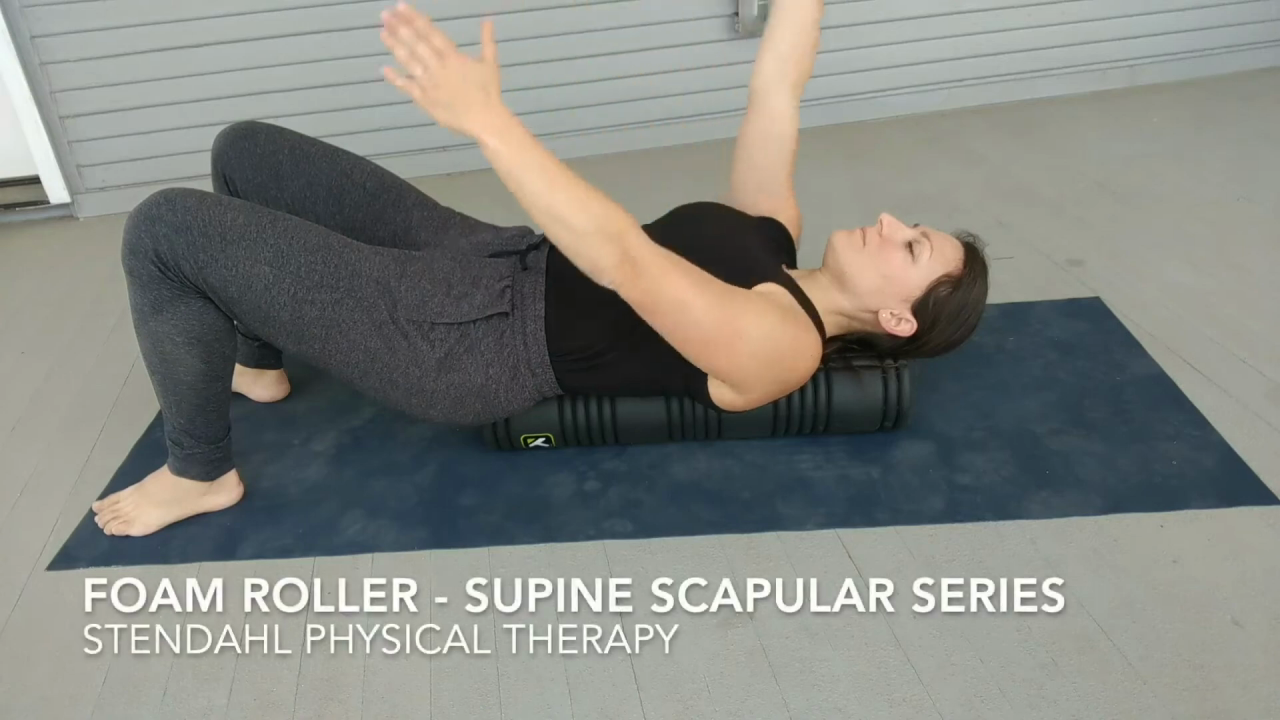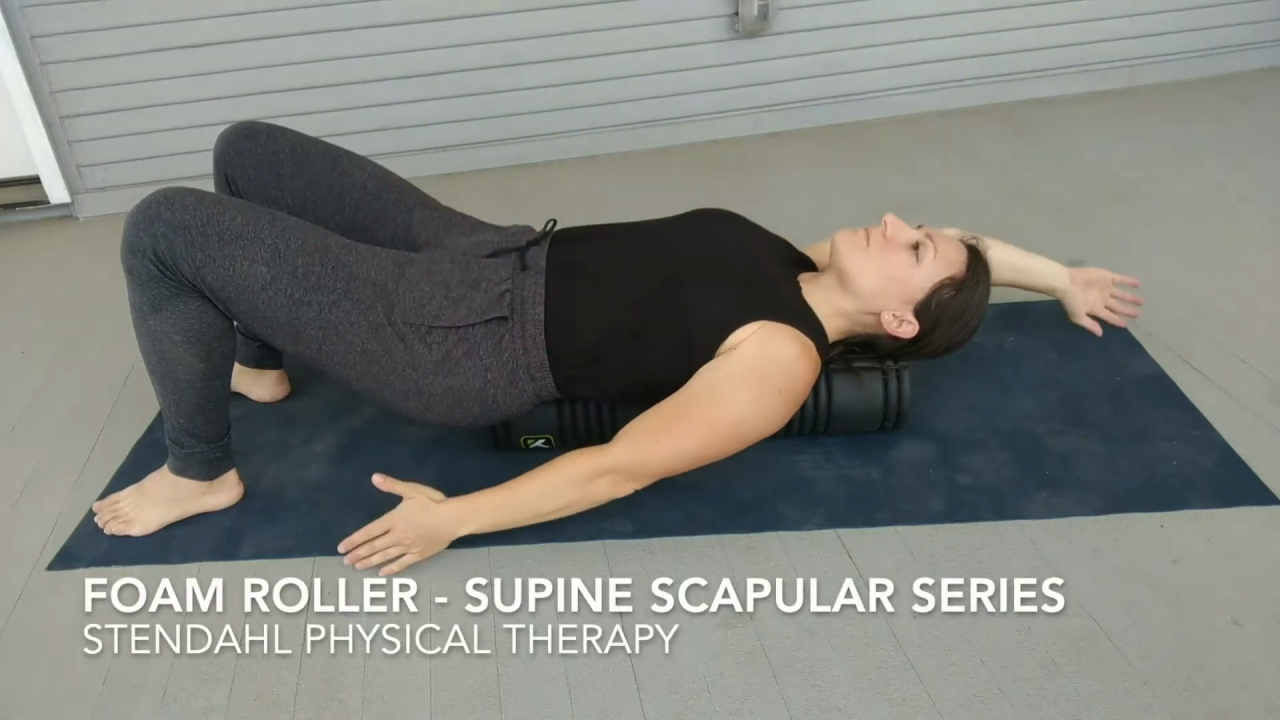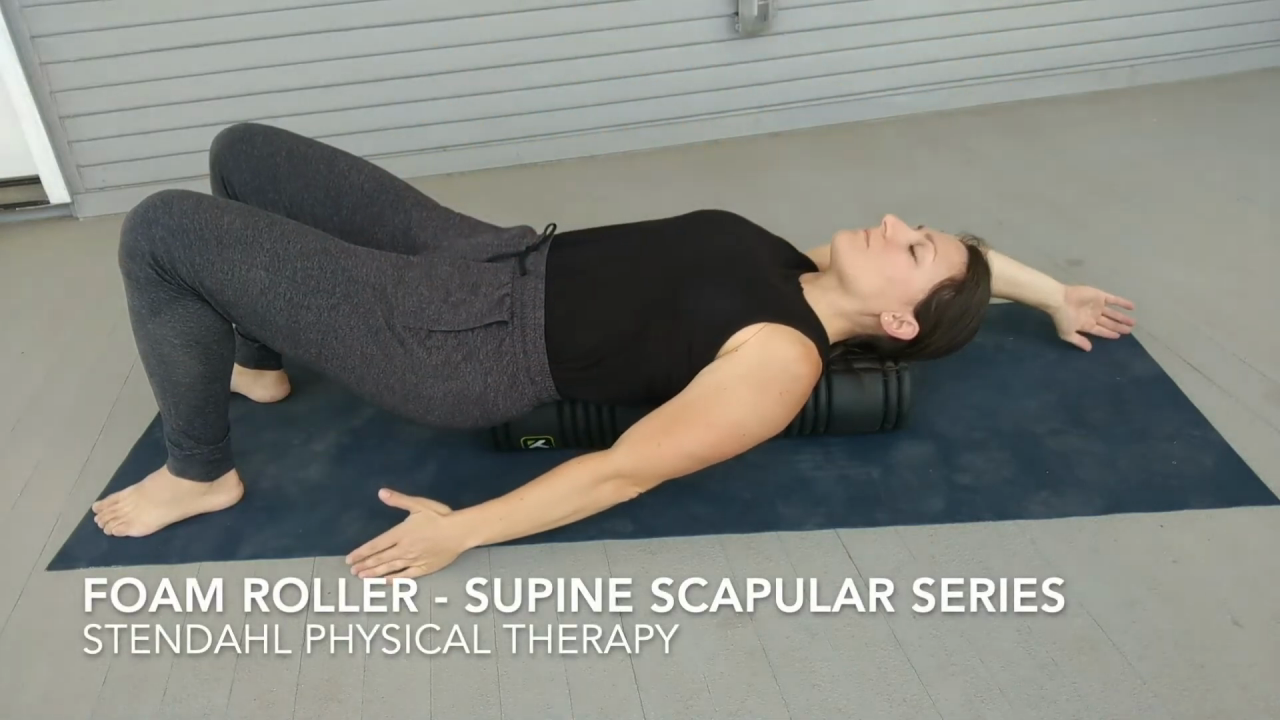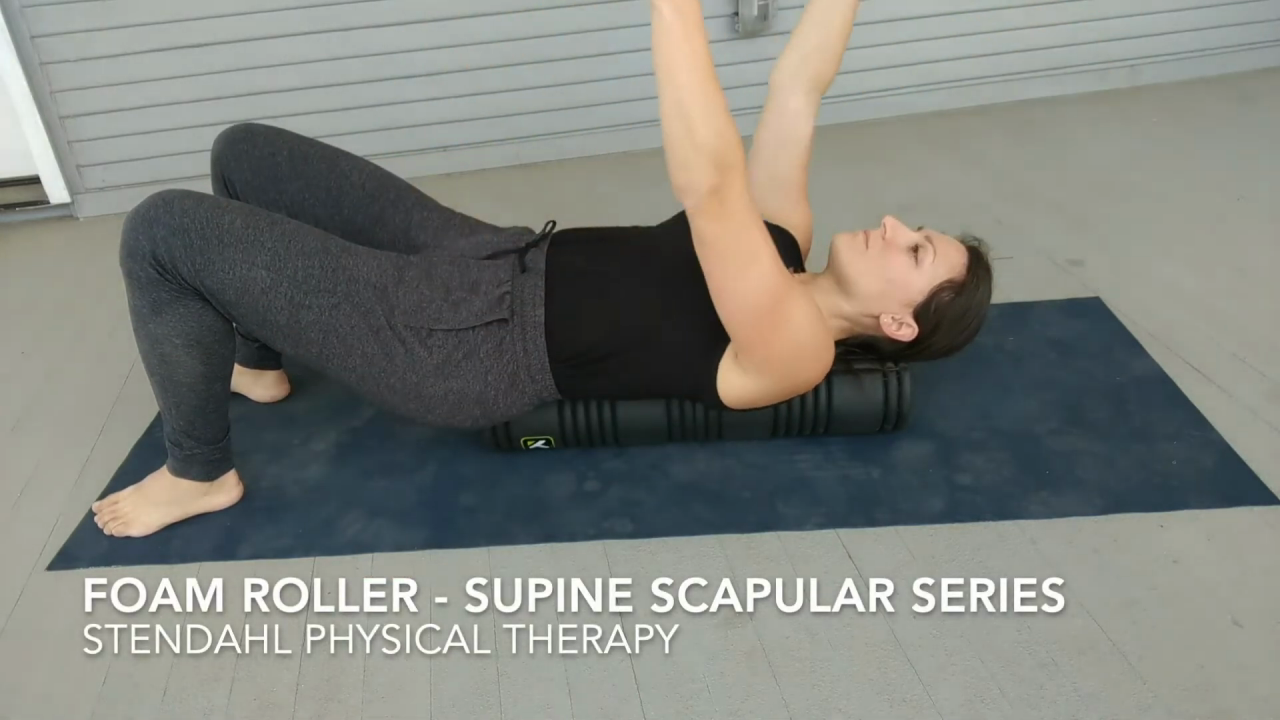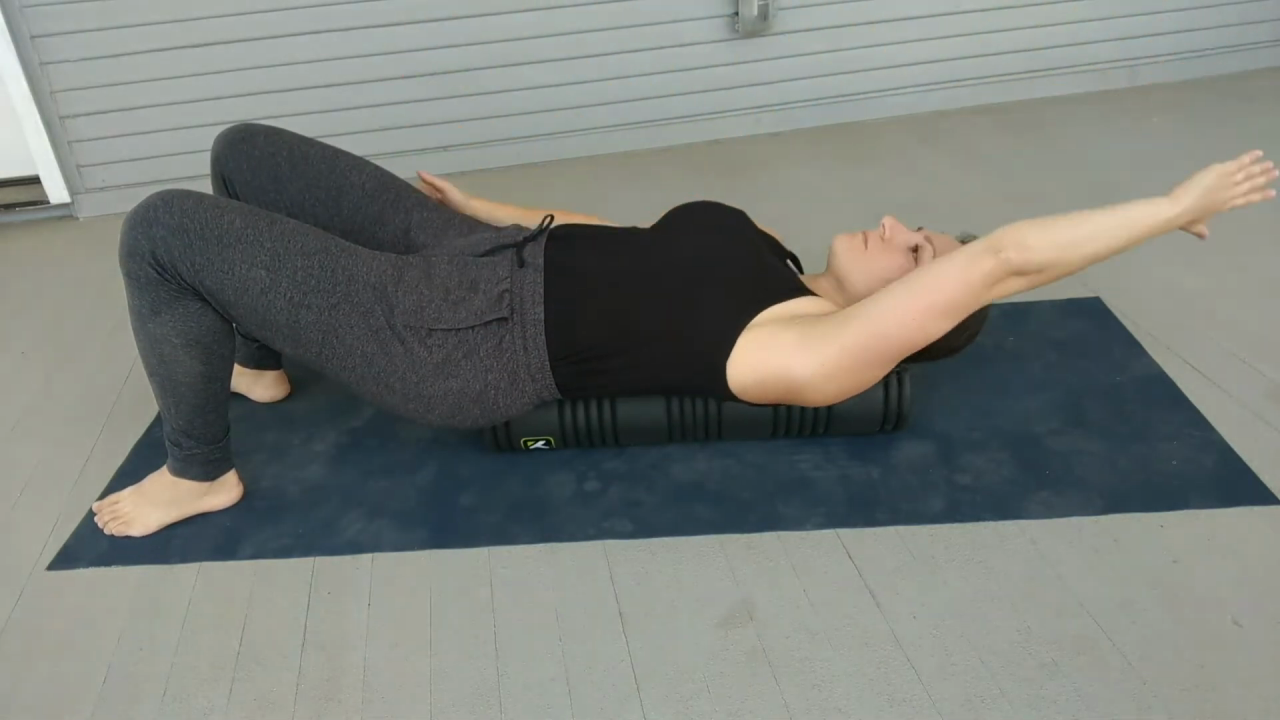
dt=1s
person 1, frame 1
left shoulder: (778, 343)
right shoulder: (775, 238)
left elbow: (626, 262)
right elbow: (778, 94)
left wrist: (488, 122)
left hip: (469, 347)
right hip: (493, 260)
left knee: (163, 228)
right knee: (244, 148)
left ankle: (199, 474)
right ankle: (254, 359)
person 1, frame 2
left shoulder: (780, 362)
right shoulder: (806, 272)
left elbow: (619, 467)
right elbow: (964, 238)
left wrist: (452, 519)
left hip: (469, 348)
right hip: (499, 257)
left knee: (163, 228)
right knee: (247, 149)
left ankle: (199, 474)
right ankle: (253, 357)
person 1, frame 3
left shoulder: (780, 363)
right shoulder: (811, 273)
left elbow: (623, 471)
right elbow: (964, 242)
left wrist: (459, 531)
left hip: (470, 351)
right hip: (500, 259)
left knee: (161, 229)
right knee: (244, 151)
left ankle: (199, 475)
right ankle: (256, 359)
person 1, frame 4
left shoulder: (790, 346)
right shoulder: (784, 249)
left elbow: (710, 189)
right elbow: (799, 93)
left hip: (466, 348)
right hip: (495, 259)
left knee: (161, 229)
right knee: (244, 152)
left ankle: (198, 474)
right ankle: (255, 358)
person 1, frame 5
left shoulder: (814, 358)
right shoulder: (770, 264)
left elbow: (1000, 256)
left wrist: (1176, 202)
right wrist: (475, 204)
left hip: (473, 349)
right hip: (495, 264)
left knee: (161, 229)
right knee: (244, 153)
left ankle: (199, 473)
right ankle: (251, 356)
